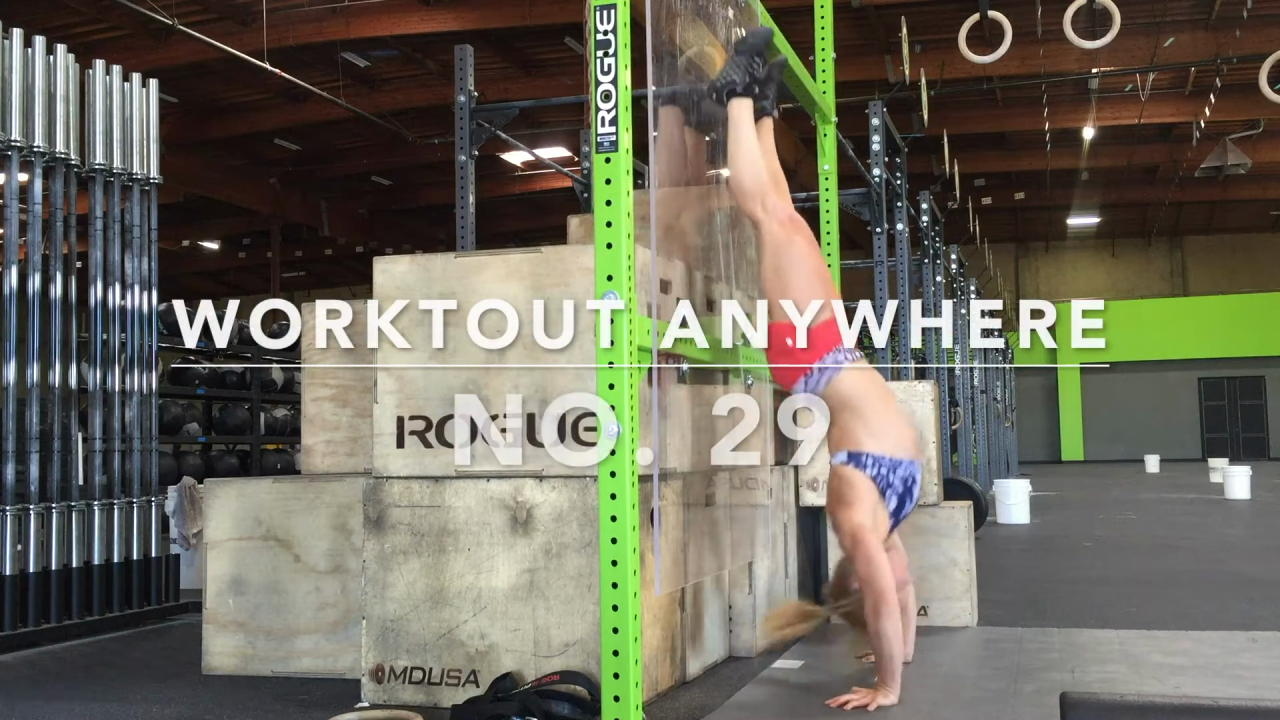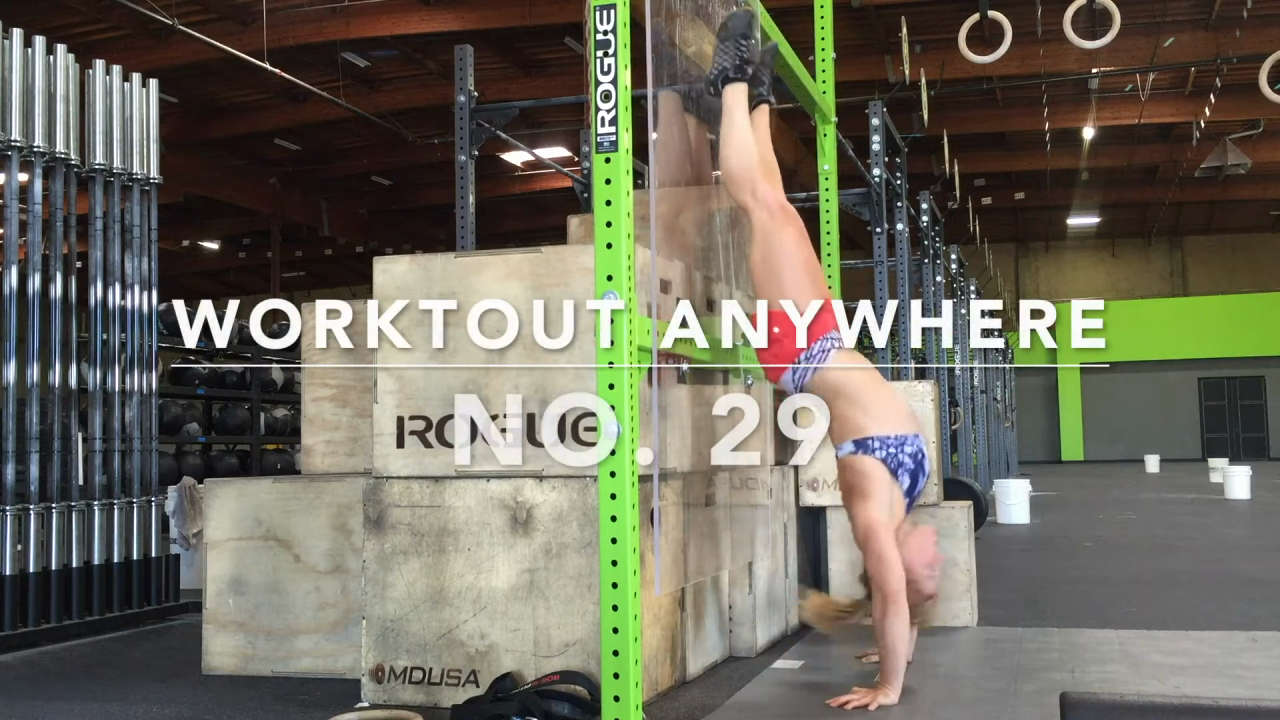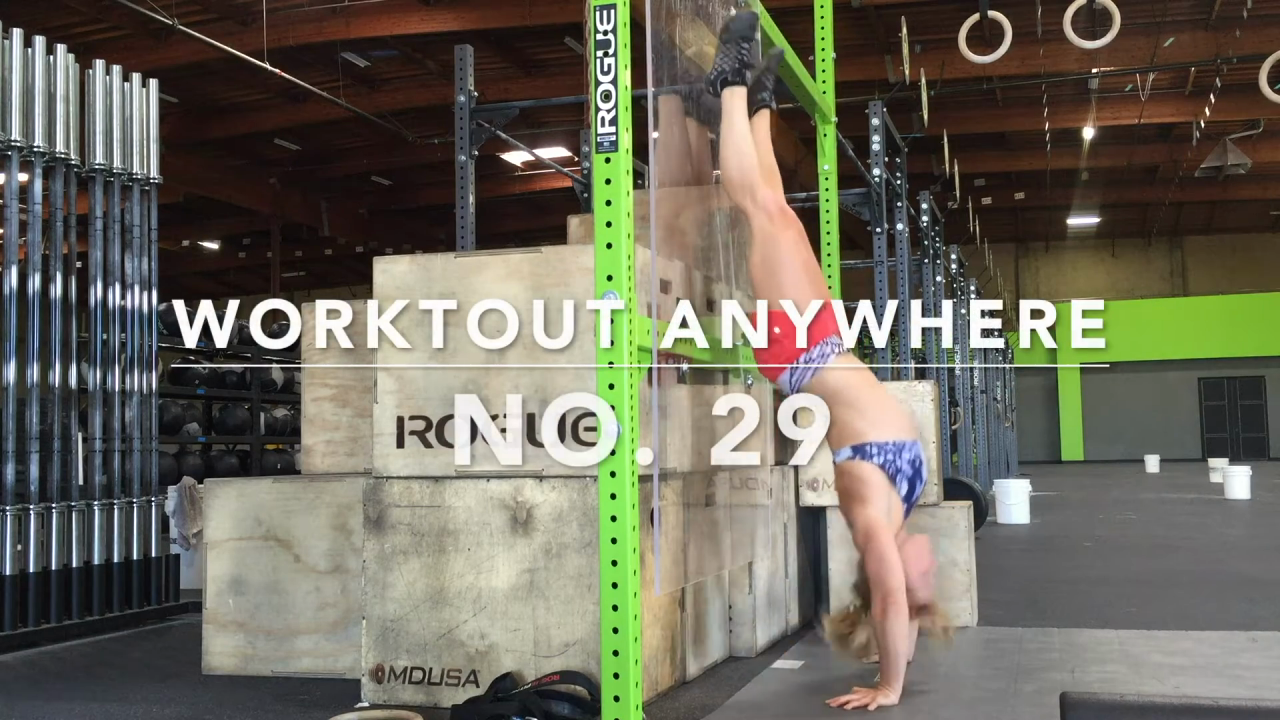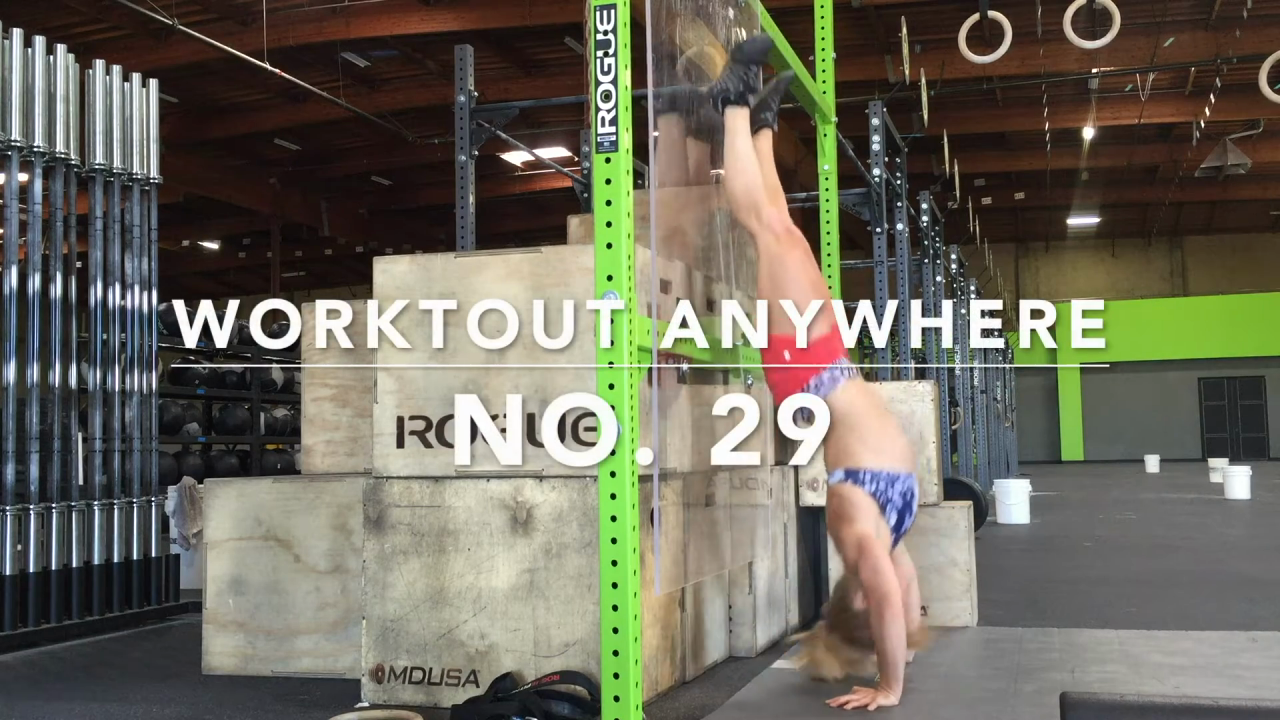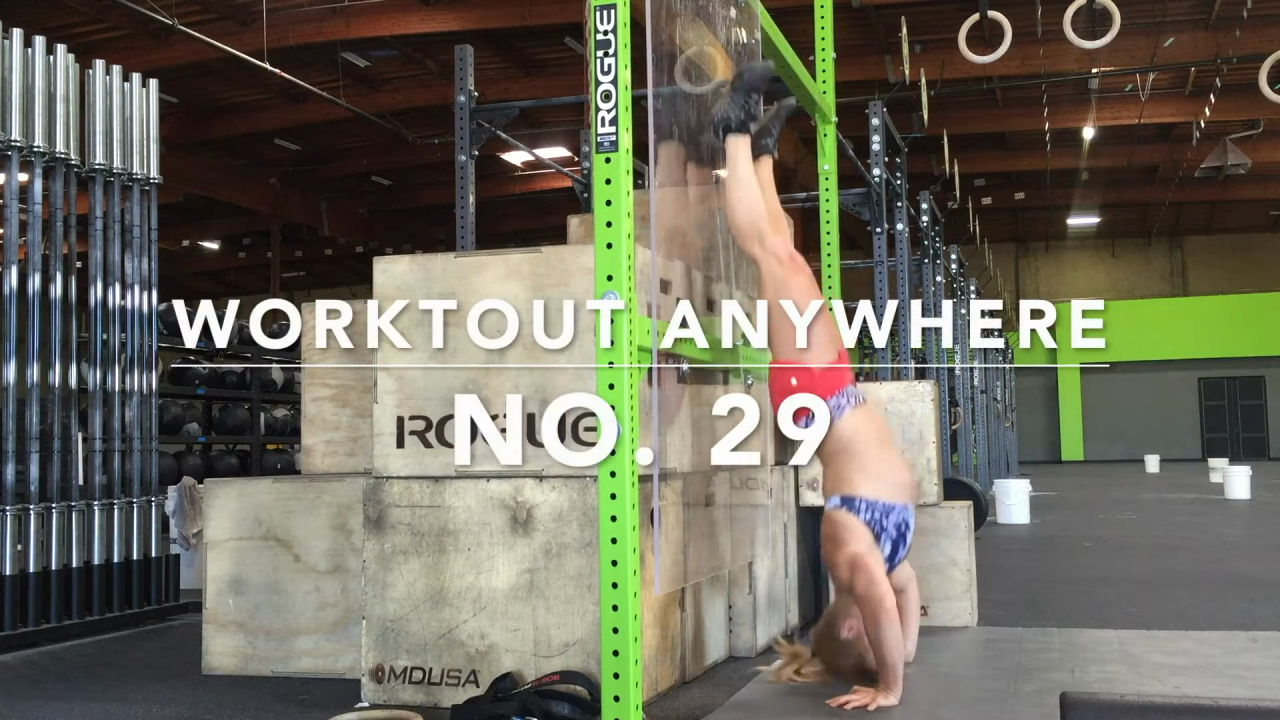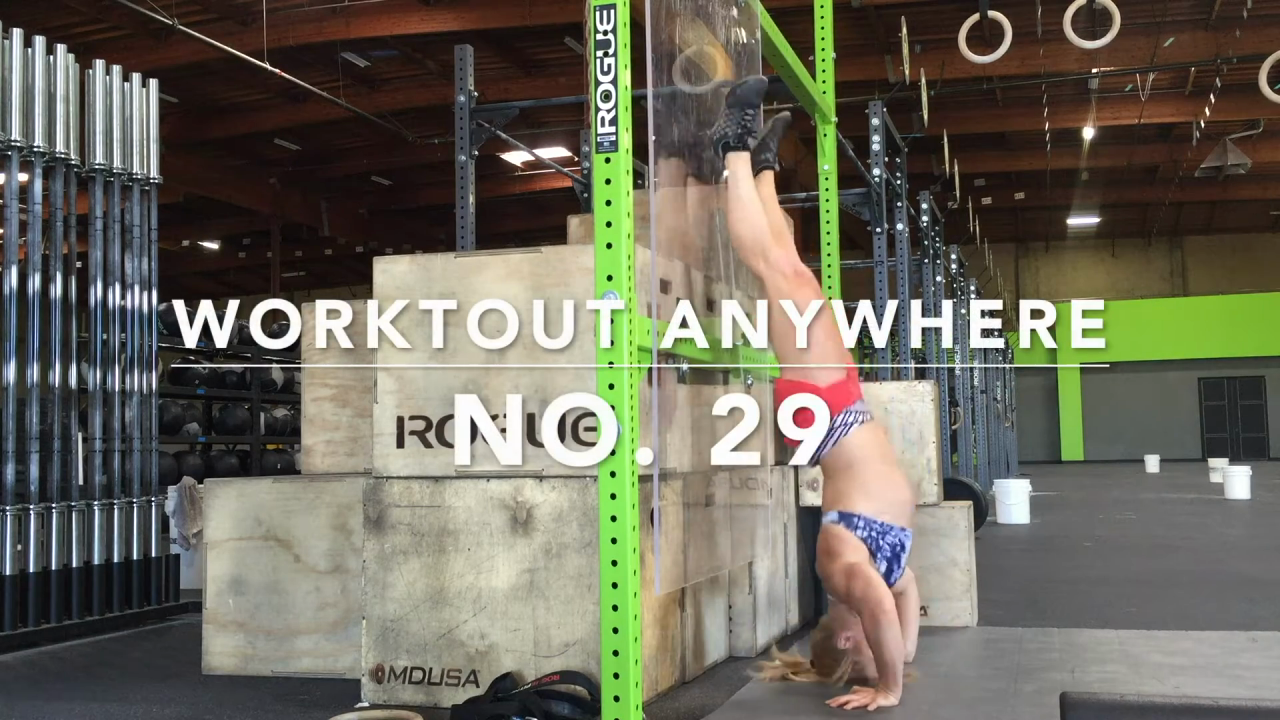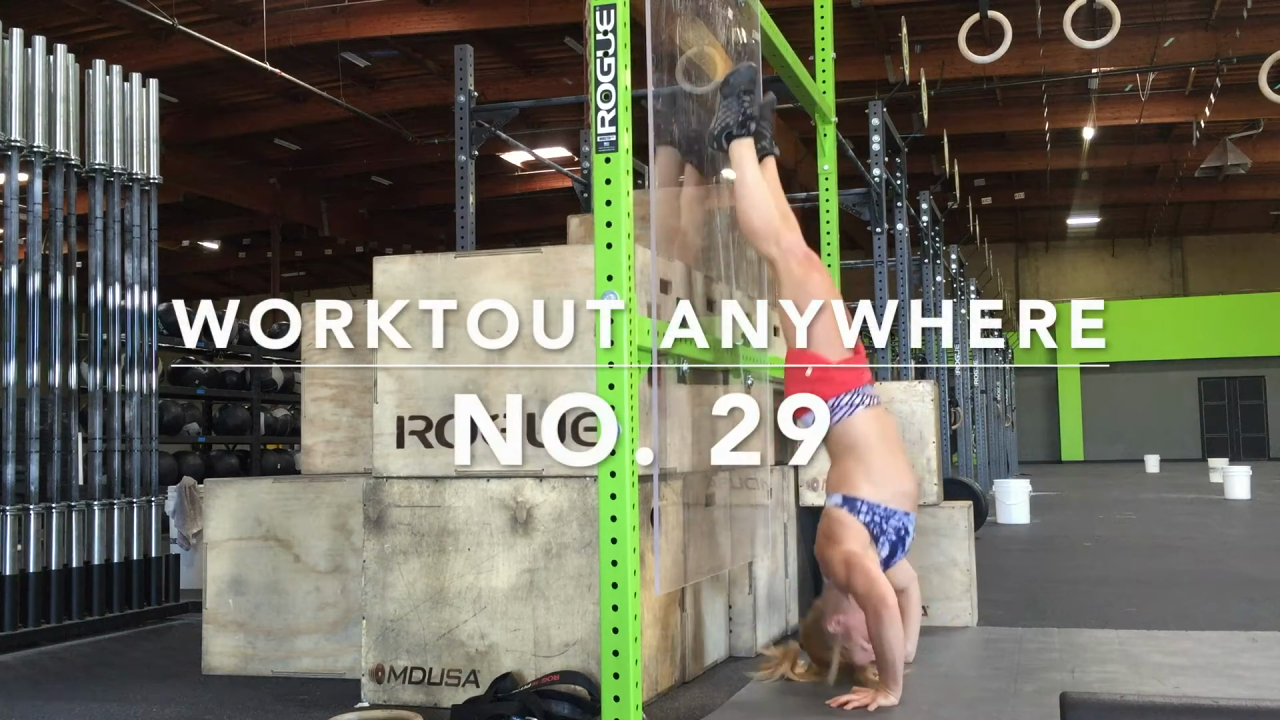
dt=0.1s
person 1, frame 1
left shoulder: (866, 506)
right shoulder: (859, 509)
right wrist: (888, 686)
left hip: (823, 352)
right hip: (815, 351)
left knee: (779, 217)
right knee: (773, 215)
left ankle: (756, 101)
right ankle: (741, 94)
person 1, frame 2
left shoulder: (886, 499)
right shoulder: (874, 500)
right wrist: (888, 686)
left hip: (813, 343)
right hip: (802, 346)
left knee: (772, 207)
right knee: (765, 205)
left ankle: (754, 91)
right ankle: (737, 79)
person 1, frame 3
left shoulder: (883, 502)
right shoulder: (874, 506)
right wrist: (889, 687)
left hip: (813, 347)
right hip: (802, 348)
left knee: (772, 212)
right knee: (766, 209)
left ankle: (755, 95)
right ankle: (737, 82)
person 1, frame 4
left shoulder: (868, 525)
right shoulder: (862, 523)
right wrist: (890, 687)
left hip: (819, 368)
right hip: (809, 368)
left knee: (778, 230)
right knee: (772, 228)
left ankle: (758, 116)
right ankle: (738, 103)
person 1, frame 5
left shoulder: (861, 544)
right shoulder: (853, 545)
left wrist: (891, 680)
right wrist: (889, 688)
left hip: (823, 390)
right hip: (816, 391)
left knee: (778, 254)
right knee: (774, 252)
left ankle: (758, 141)
right ankle: (739, 128)
person 1, frame 6
right shoulder: (846, 560)
left wrist: (895, 675)
right wrist: (890, 687)
left hip: (834, 403)
right hip: (827, 404)
left knee: (786, 269)
right knee: (780, 270)
left ankle: (758, 153)
right ankle: (741, 146)
person 1, frame 7
right shoulder: (846, 546)
left wrist: (893, 678)
right wrist: (890, 685)
left hip: (840, 389)
right hip: (835, 389)
left knee: (791, 253)
right knee: (787, 252)
right ankle: (741, 134)
